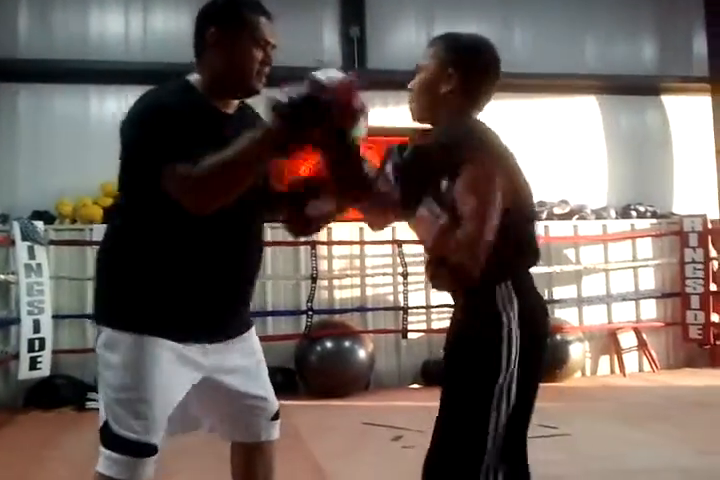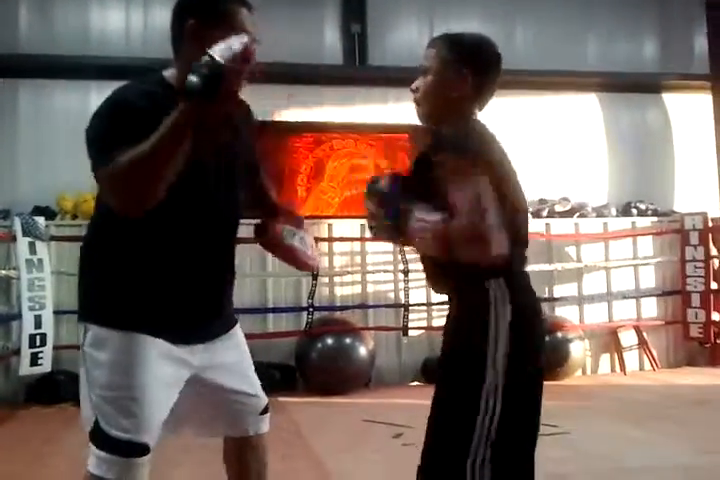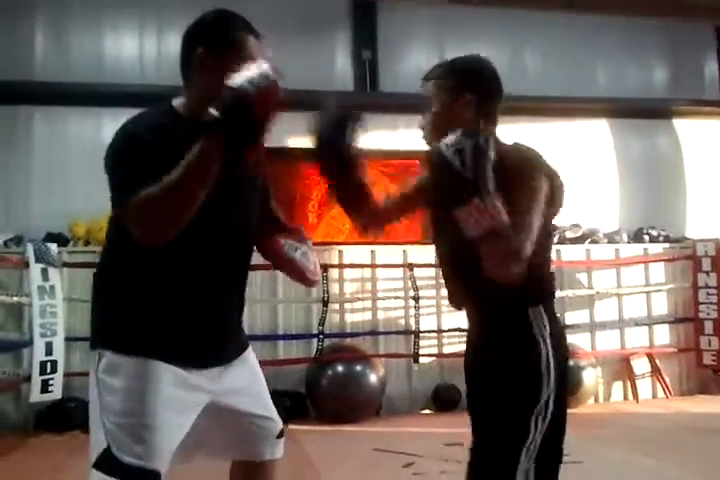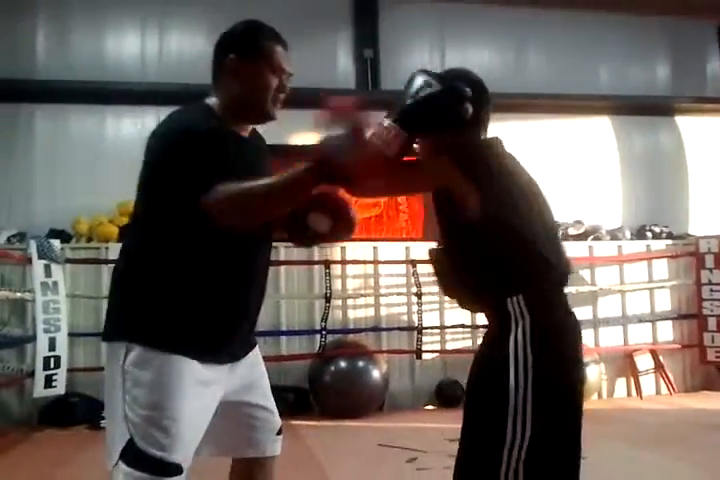
dt=0.2s
person 1, frame 1
left shoulder: (248, 119)
right shoulder: (161, 111)
right elbow: (199, 194)
left wrist: (300, 204)
right wrist: (283, 126)
left hip: (226, 319)
right hip: (149, 319)
left knee: (259, 428)
person 1, frame 2
left shoulder: (235, 113)
right shoulder: (130, 107)
left elbow: (251, 186)
right elbow: (126, 195)
left wrist: (279, 222)
right wrist: (193, 107)
left hip: (212, 317)
right hip: (133, 319)
left knee: (250, 423)
person 1, frame 3
left shoulder: (240, 136)
right shoulder: (144, 137)
left elbow: (260, 214)
right elbow: (150, 224)
right wrist: (217, 138)
left hip: (222, 342)
right hip: (145, 347)
person 1, frame 4
left shoulder: (249, 144)
right shoulder: (186, 134)
left elbow: (278, 216)
right elbow: (232, 211)
left wrist: (323, 220)
right wrist: (322, 167)
left hip: (229, 341)
right hip: (163, 341)
person 2, frame 1
left shoulder: (477, 150)
right shoulder: (447, 144)
left elbow: (469, 254)
right elbow: (380, 216)
left wrist: (417, 204)
left hip: (498, 315)
right hip: (482, 312)
person 2, frame 2
left shoulder: (458, 150)
right shoulder: (453, 146)
left elbow: (486, 243)
left wrist: (408, 216)
right wrist: (391, 204)
left hip: (493, 313)
right hip: (475, 308)
person 2, frame 3
left shoulder: (526, 169)
right shoulder: (447, 169)
left elbow: (511, 265)
right elbow: (372, 216)
left wrist: (474, 195)
right wrist: (339, 160)
left hip: (526, 336)
right hip: (491, 335)
person 2, frame 4
left shoulder: (459, 158)
right shoulder: (497, 163)
left elbow: (367, 180)
right wrist: (458, 263)
left hip: (523, 329)
right hip: (550, 324)
